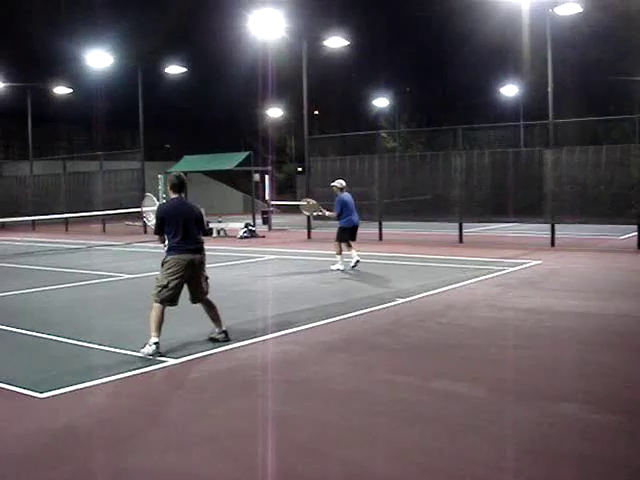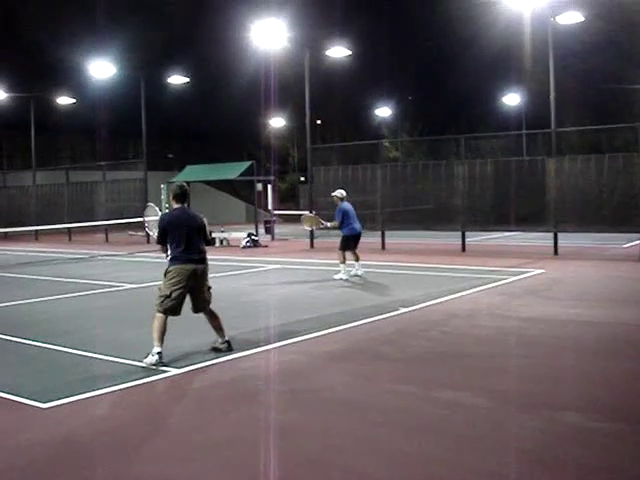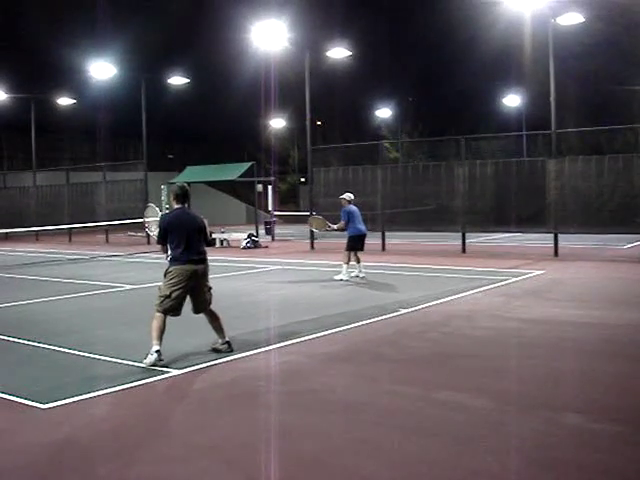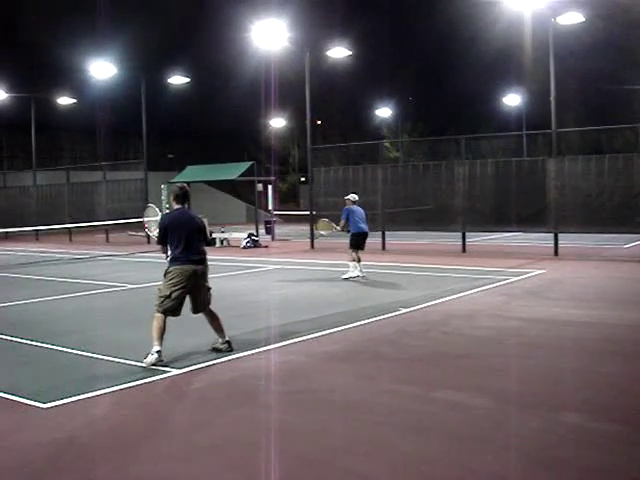
dt=0.3s
person 1, frame 1
left shoulder: (163, 208)
right shoulder: (195, 209)
left elbow: (161, 239)
right elbow: (202, 234)
left hip: (176, 257)
right hip: (197, 255)
left knee: (159, 301)
right knee: (202, 297)
left ankle: (154, 342)
right ankle: (221, 331)
person 1, frame 2
left shoulder: (166, 218)
right shoulder: (197, 219)
left elbow: (163, 249)
right elbow: (205, 244)
left hip: (179, 267)
right hip: (200, 265)
left knee: (162, 311)
right knee: (205, 308)
left ankle: (157, 352)
right ankle: (223, 341)
person 1, frame 3
left shoulder: (166, 219)
right shoulder: (198, 219)
left elbow: (164, 249)
right elbow: (205, 244)
left hip: (179, 267)
right hip: (200, 266)
left knee: (161, 311)
right knee: (206, 308)
left ankle: (155, 351)
right ankle: (224, 342)
person 1, frame 4
left shoulder: (166, 219)
right shoulder: (198, 220)
left elbow: (164, 249)
left hip: (179, 268)
right hip: (200, 266)
left knee: (161, 311)
right knee: (205, 308)
left ankle: (156, 351)
right ankle: (224, 341)
